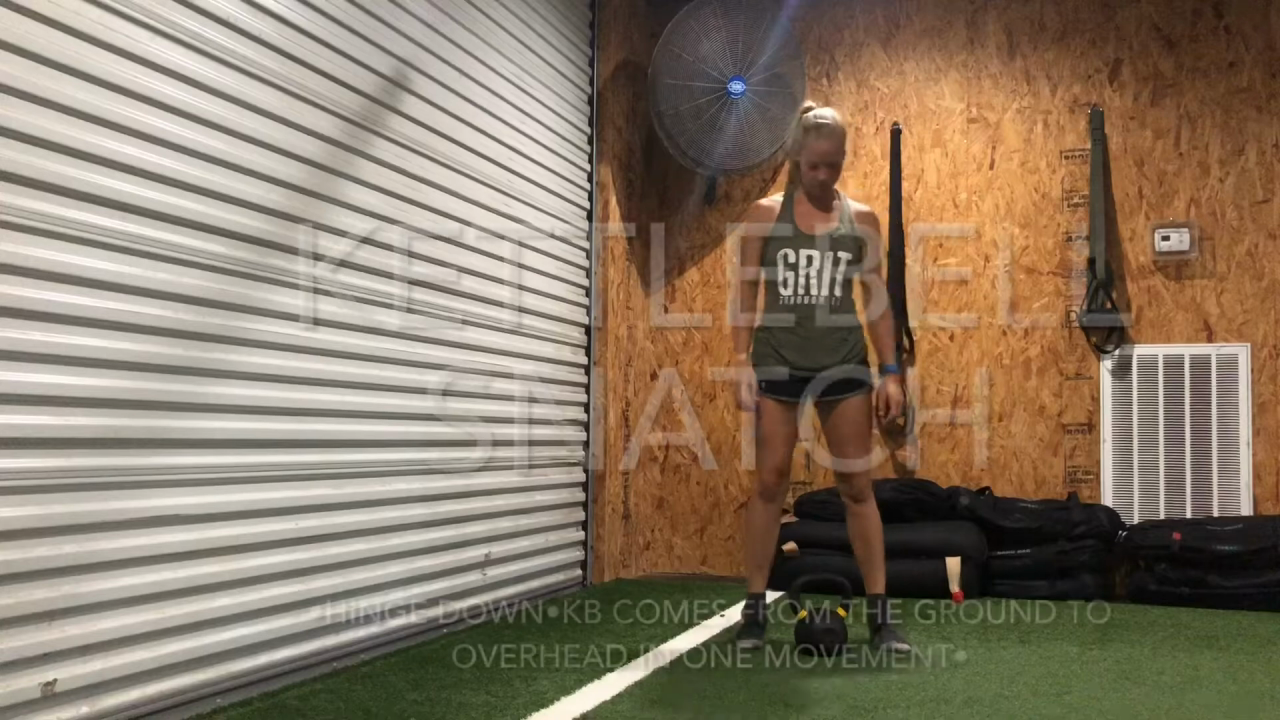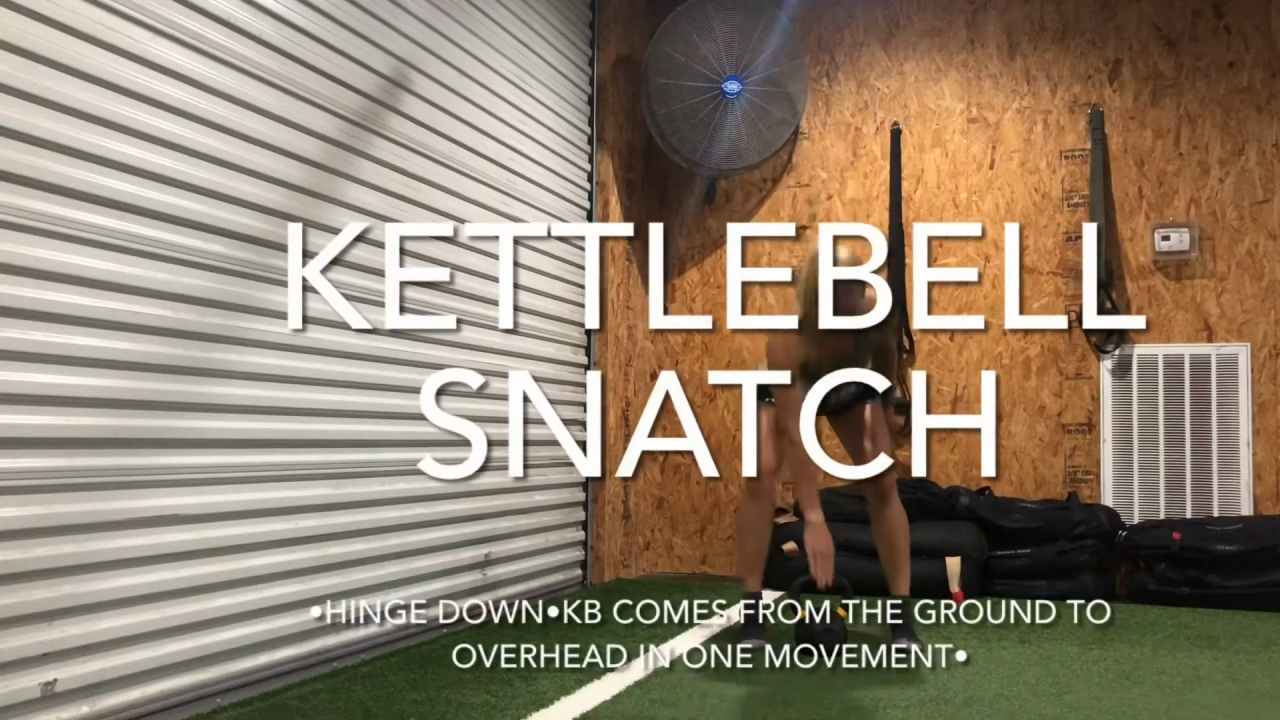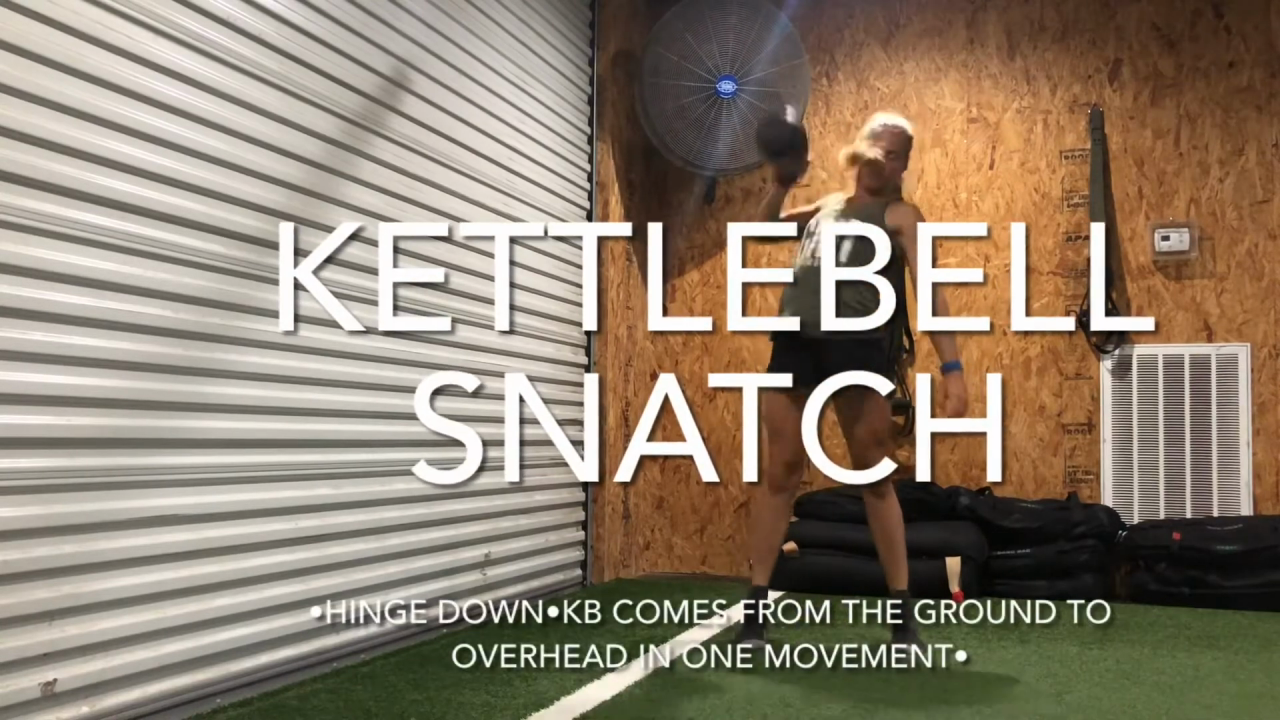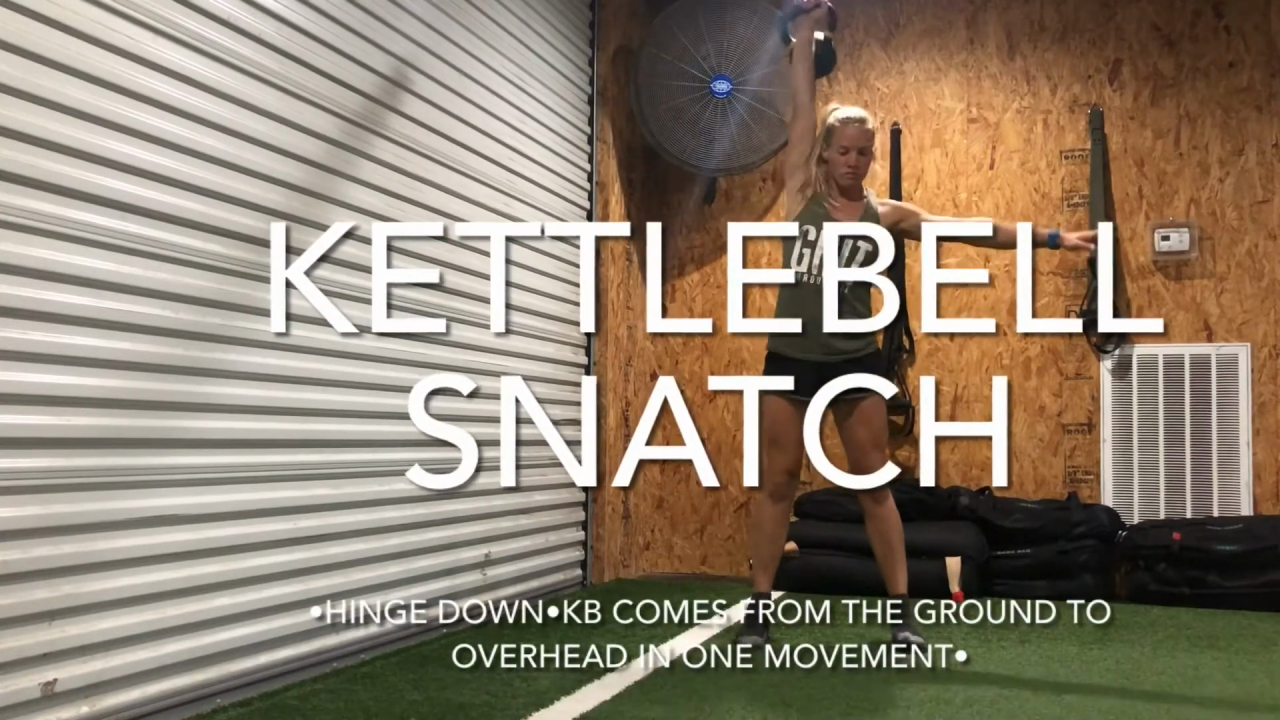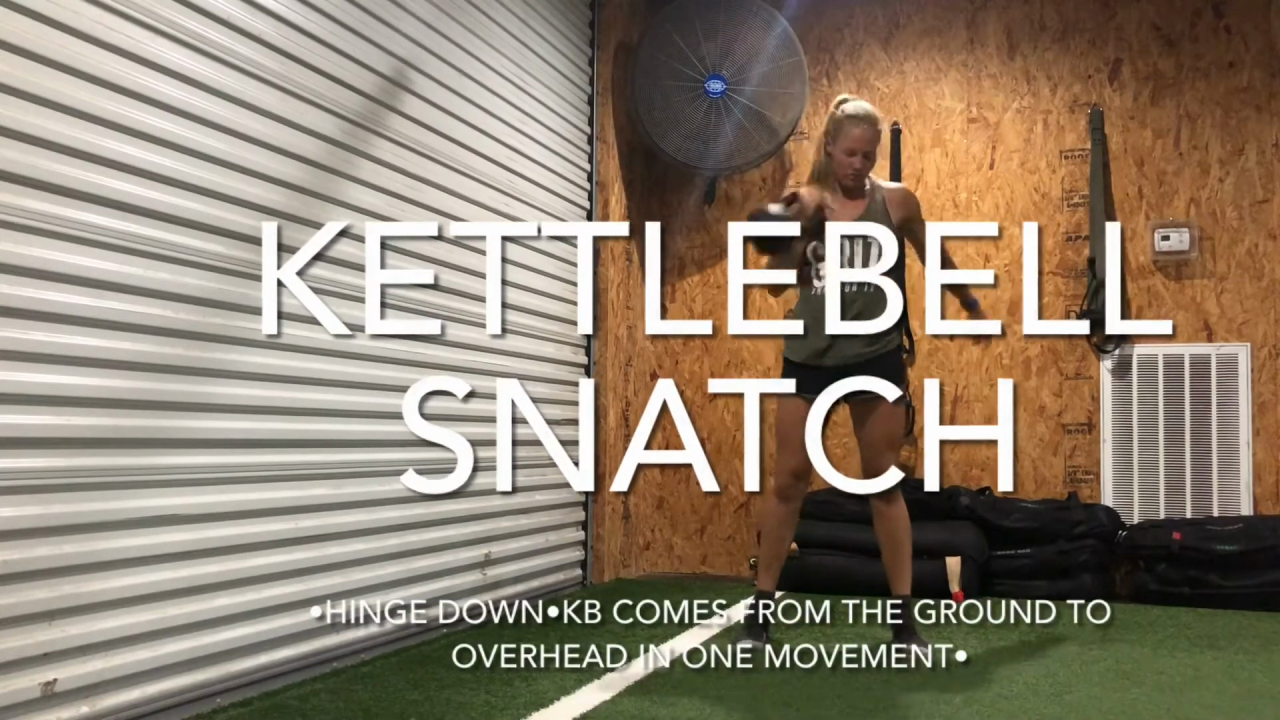
dt=1s
person 1, frame 1
left shoulder: (862, 220)
right shoulder: (766, 214)
left elbow: (875, 298)
right elbow: (746, 291)
left wrist: (890, 370)
right wrist: (742, 360)
left hip: (843, 366)
right hip: (778, 363)
left knee: (856, 485)
right knee: (770, 482)
left ankle: (879, 611)
right ankle: (755, 608)
person 1, frame 2
left shoulder: (878, 312)
right shoulder: (788, 332)
left elbow: (885, 369)
right elbow: (795, 434)
left wrist: (883, 417)
right wrist: (813, 520)
left hip: (849, 391)
right hip: (783, 390)
left knee: (882, 479)
right knee: (762, 473)
left ankle: (901, 615)
right ankle: (752, 611)
person 1, frame 3
left shoulder: (901, 216)
right shoulder: (828, 206)
left elbow: (929, 291)
right elbow: (765, 226)
left wrist: (951, 369)
right wrist: (779, 184)
left hip: (859, 351)
right hip: (794, 346)
left knee: (876, 480)
right knee: (780, 475)
left ankle: (902, 611)
right ankle: (756, 605)
person 1, frame 4
left shoulder: (886, 215)
right shoulder: (801, 192)
left elbow: (972, 229)
right elbow: (801, 110)
left wrist: (1051, 236)
left hip: (857, 360)
right hip: (790, 358)
left knee: (874, 485)
right knee: (778, 481)
left ankle: (901, 610)
right ankle: (759, 605)
person 1, frame 5
left shoulder: (896, 201)
right shoulder: (803, 203)
left elbow: (935, 258)
right elbow: (776, 275)
left wrist: (971, 304)
right wrist: (803, 224)
left hip: (877, 357)
right hip: (808, 355)
left knee: (884, 483)
right knee: (790, 480)
left ankle: (904, 613)
right ankle: (762, 606)
